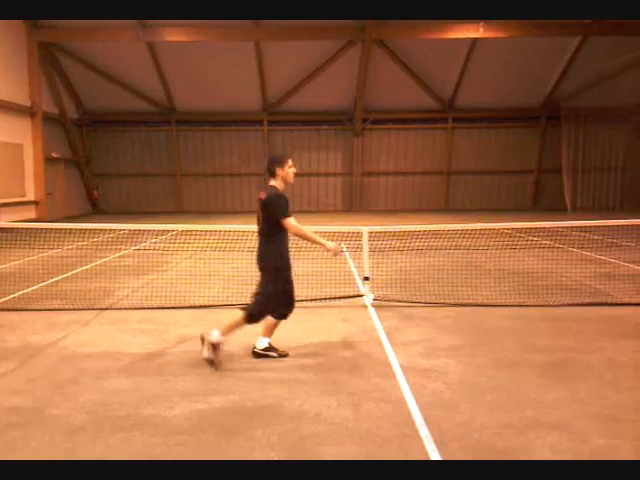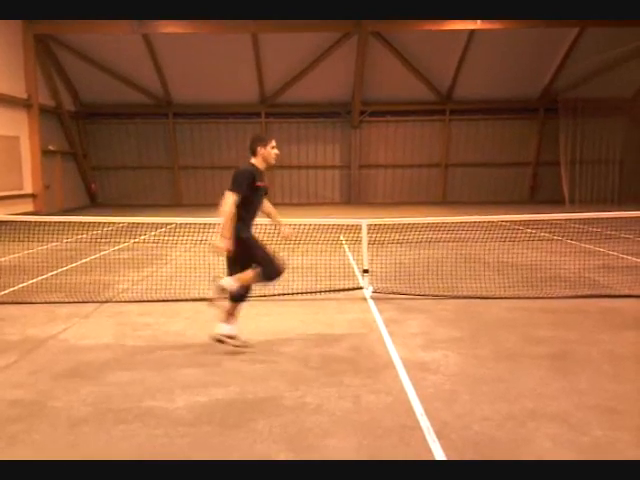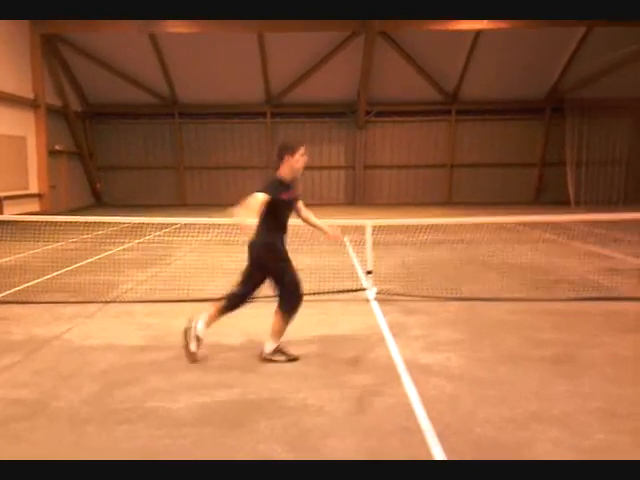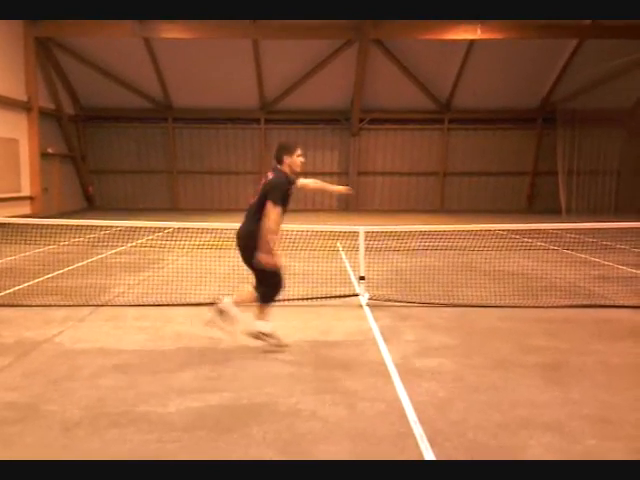
dt=1s
person 1, frame 1
left shoulder: (270, 194)
right shoulder: (275, 197)
right elbow: (292, 227)
right wrist: (323, 243)
left hip: (277, 258)
right hip: (273, 260)
left knee: (284, 303)
right knee: (260, 306)
left ankle: (262, 345)
right ankle: (216, 336)
person 1, frame 2
left shoulder: (259, 174)
right shoulder: (245, 173)
left elbow: (262, 203)
right elbow: (228, 203)
left wrist: (281, 224)
right wrist: (224, 236)
left hip: (243, 234)
right hip: (237, 236)
left knee: (242, 285)
right knee: (273, 268)
left ankle: (225, 329)
right ankle: (230, 284)
person 1, frame 3
left shoulder: (291, 185)
right shoulder: (275, 185)
left elbow: (302, 211)
right elbow: (256, 199)
left wrist: (325, 229)
right wrist: (246, 214)
left hip: (268, 246)
right hip: (266, 246)
left knee: (242, 293)
right knee: (292, 295)
left ankle: (200, 326)
right ankle: (271, 348)
person 1, frame 4
left shoulder: (283, 177)
right shoulder: (279, 182)
left elbow: (307, 182)
right elbow: (271, 218)
left wrist: (334, 188)
right wrist: (267, 250)
left hip: (249, 235)
right hip: (252, 237)
left knee: (267, 281)
right knee: (272, 282)
